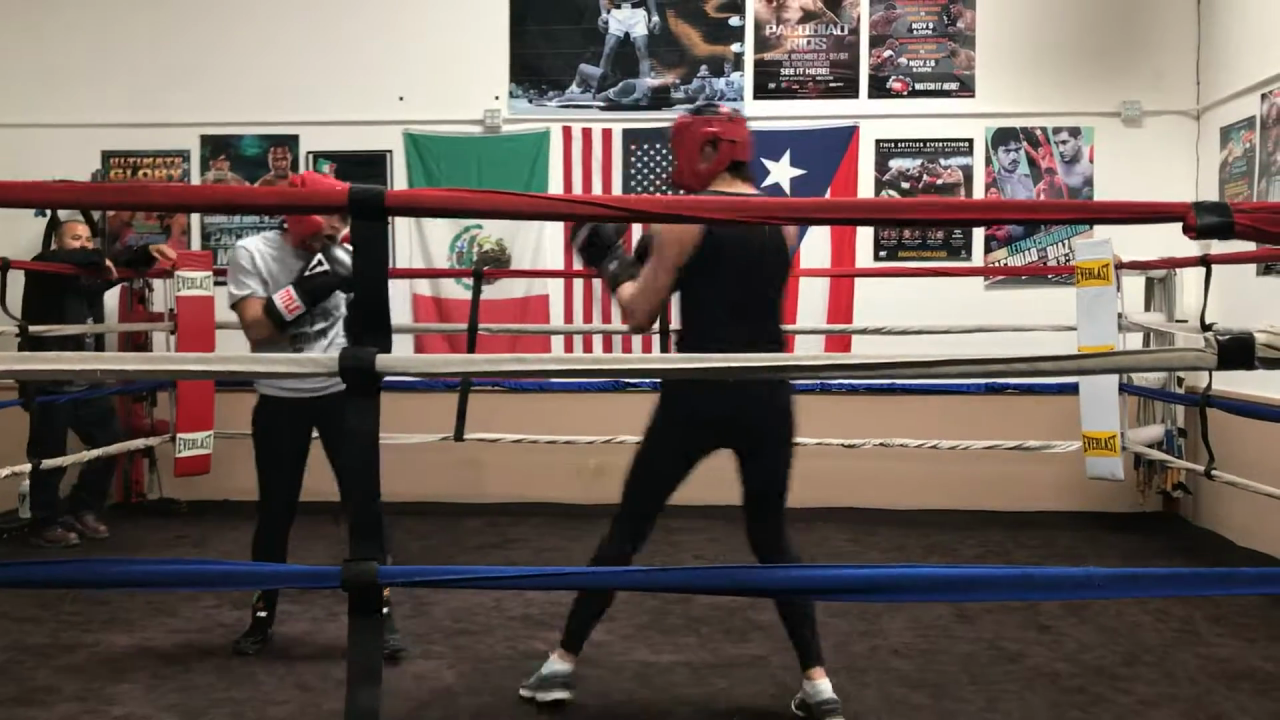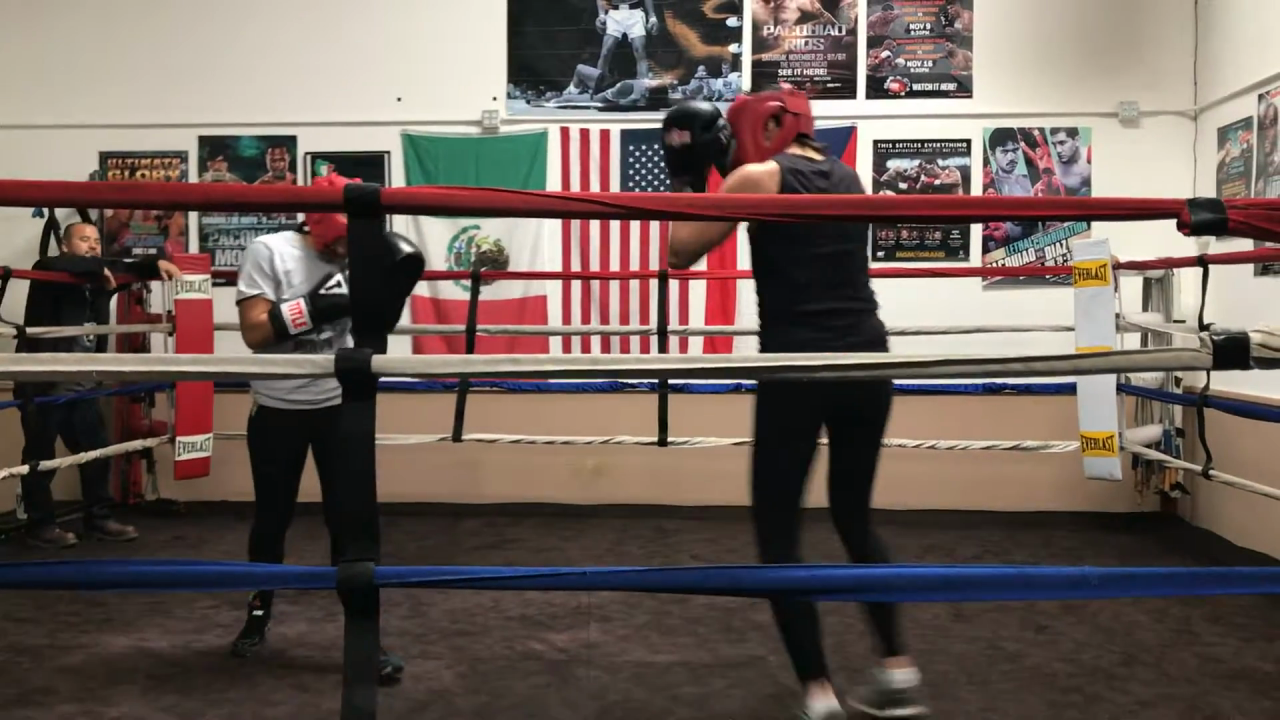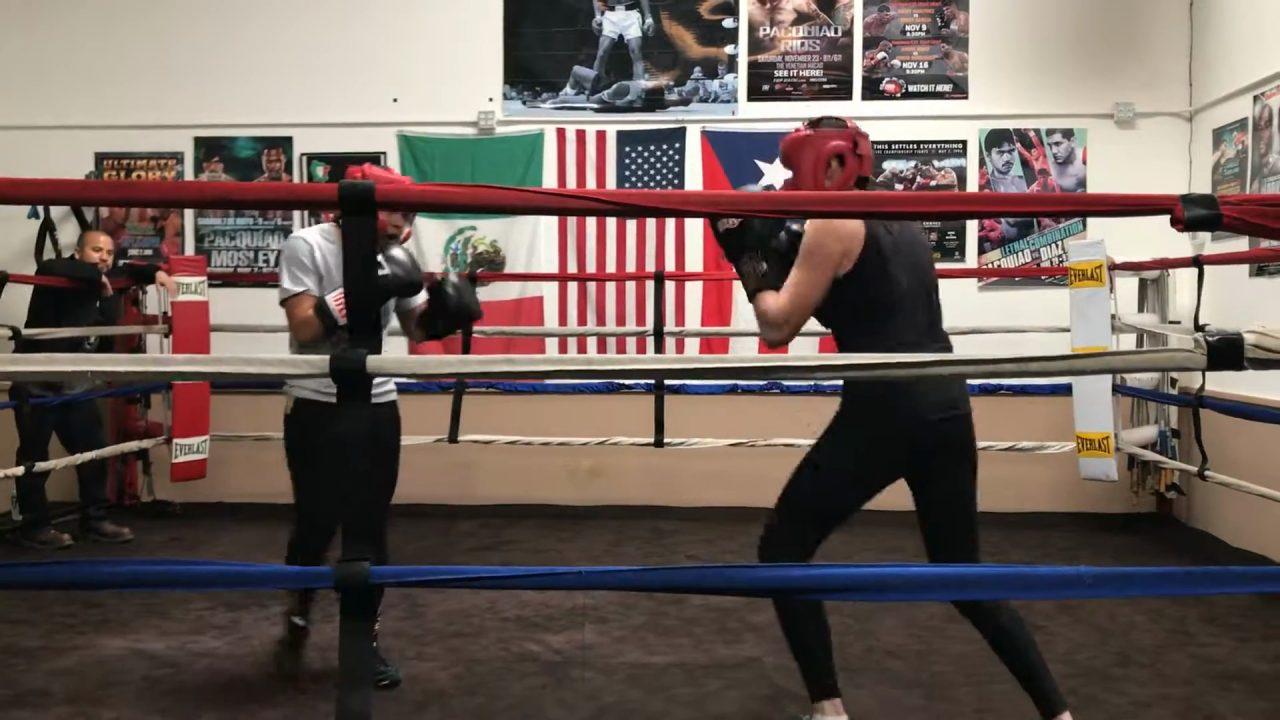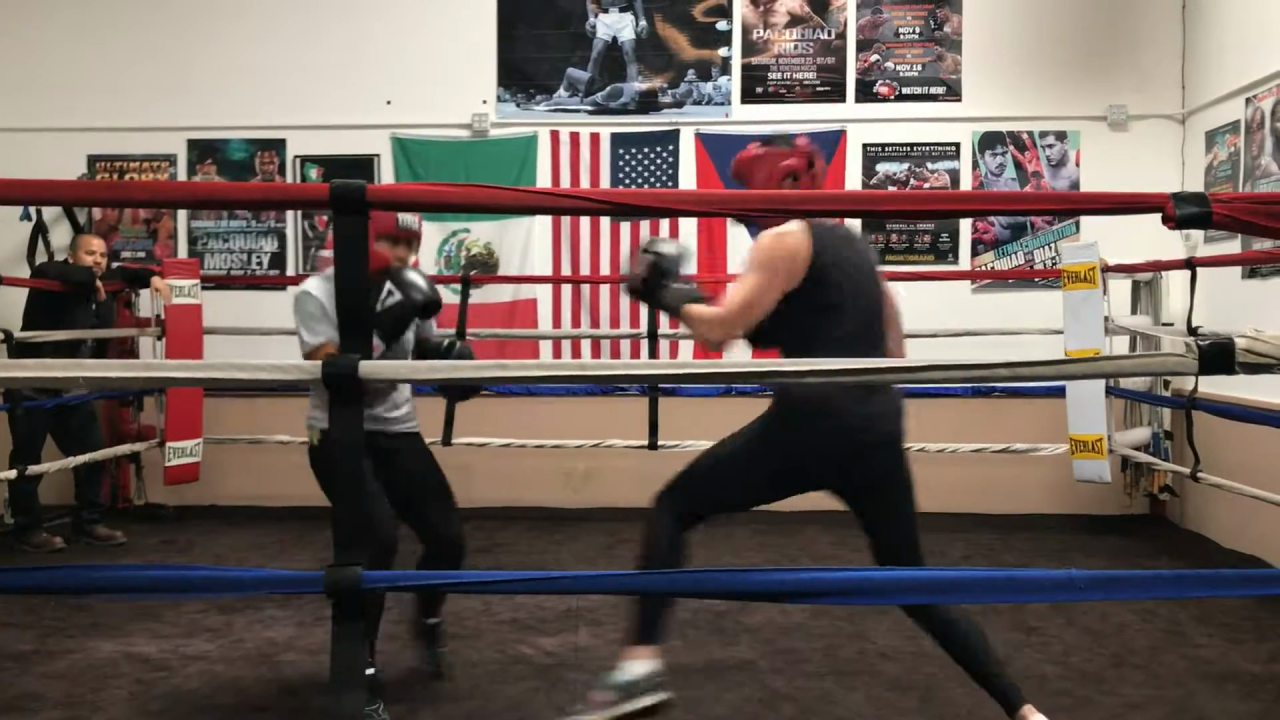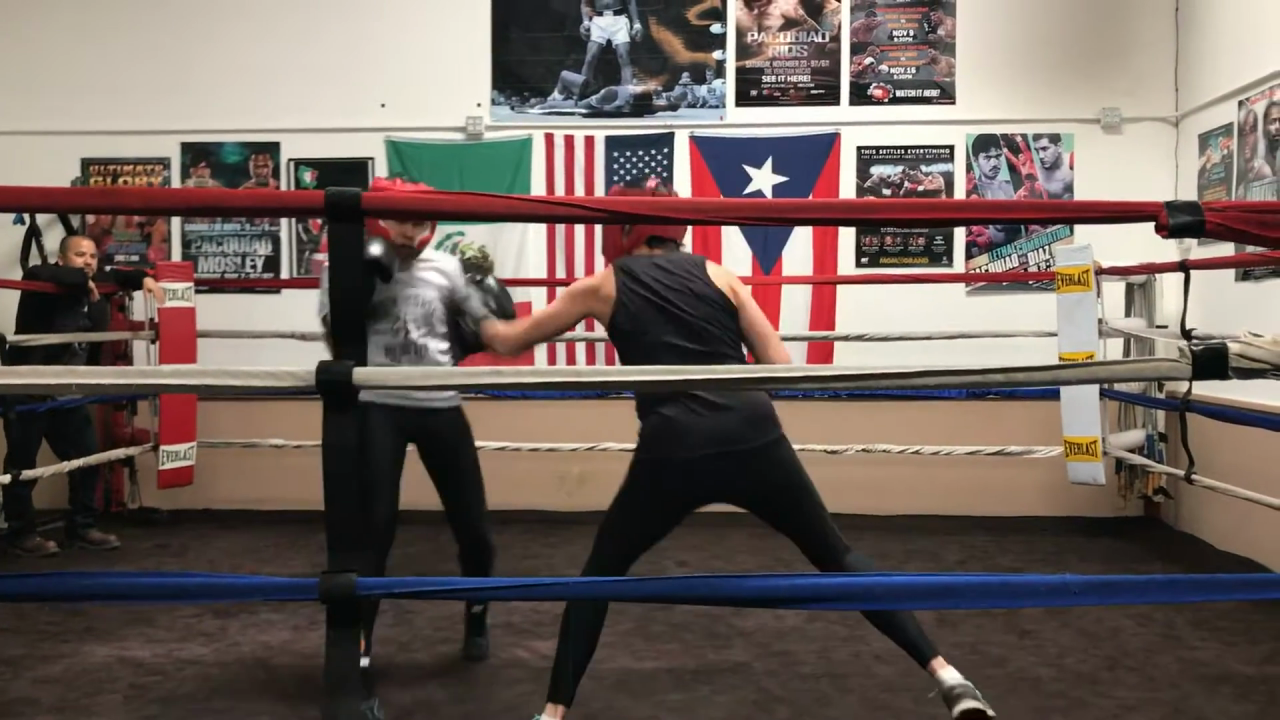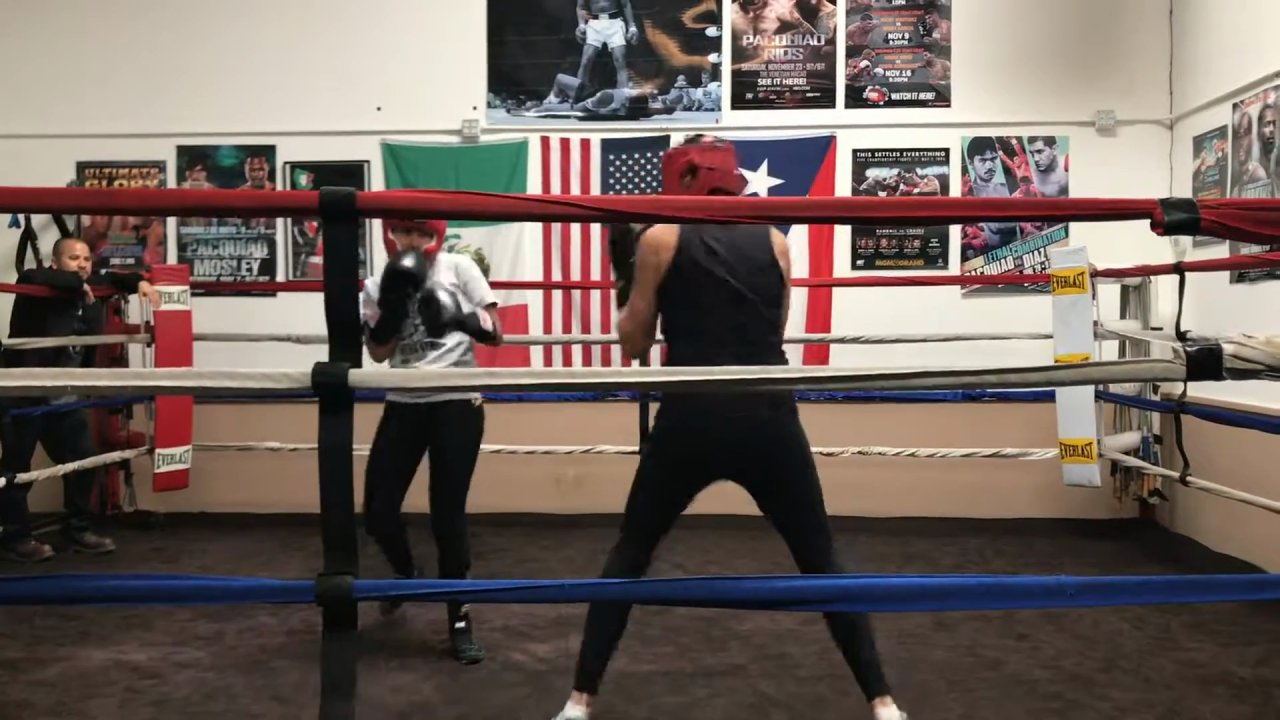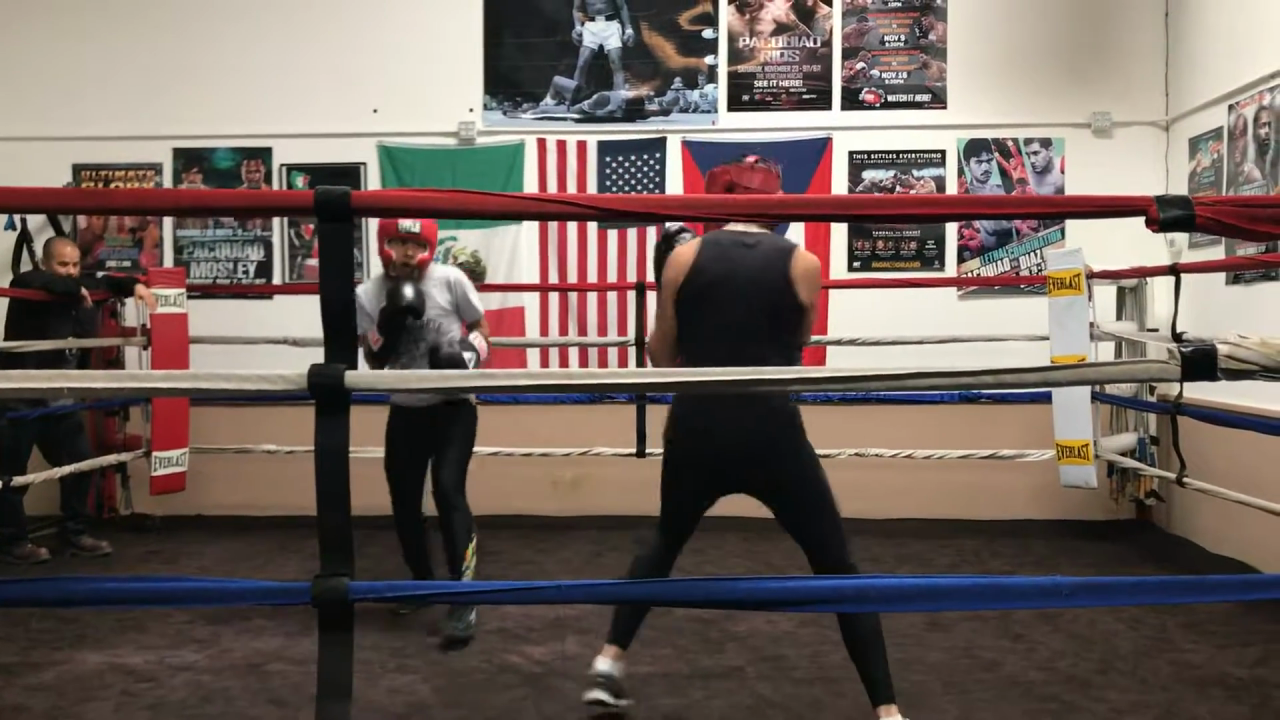
dt=0.3s
person 1, frame 1
left shoulder: (685, 217)
right shoulder: (784, 220)
left elbow: (638, 312)
left wrist: (610, 260)
left hip: (699, 394)
right hip: (767, 396)
left knee: (627, 529)
right knee: (772, 538)
left ankle: (563, 663)
person 1, frame 2
left shoulder: (757, 176)
right shoulder: (850, 180)
left elbow: (679, 253)
left wrist: (687, 179)
right hip: (866, 363)
left knee: (777, 533)
right knee: (855, 518)
person 1, frame 3
left shoulder: (833, 225)
right shoulder: (906, 226)
left elbow: (778, 328)
left wrist: (751, 261)
right wrist: (788, 255)
left hip: (883, 412)
right hip: (947, 409)
left knee: (782, 550)
person 1, frame 4
left shoulder: (785, 240)
right shoulder: (857, 246)
left elbow: (717, 330)
left wrist: (667, 291)
left hip: (809, 421)
right hip: (877, 428)
left knee: (668, 513)
left ankle: (641, 668)
person 1, frame 5
left shoulder: (605, 285)
right shoulder: (718, 274)
left elbow: (516, 337)
right elbow: (775, 360)
left wrist: (473, 320)
left hip: (674, 450)
right hip: (752, 440)
left knee: (603, 570)
right knee: (837, 559)
person 1, frame 6
left shoulder: (659, 239)
right shoulder: (773, 242)
left elbow: (634, 345)
left wrist: (626, 275)
left hip: (690, 419)
right hip: (768, 419)
left knee: (631, 553)
right knee: (821, 566)
person 1, frame 7
left shoulder: (684, 255)
right shoulder: (803, 264)
left elbow: (662, 357)
left hip: (691, 430)
right hip: (766, 437)
left knee: (666, 541)
right knee: (837, 570)
left ankle: (608, 666)
person 2, frame 1
left shoulder: (340, 256)
right shoulder: (252, 253)
right elbow: (257, 331)
right wrist: (307, 288)
left hip: (341, 394)
right hip: (280, 400)
left knee: (364, 499)
right knee: (276, 509)
left ankle: (379, 609)
right ankle: (264, 613)
person 2, frame 2
right shoulder: (270, 251)
right elbow: (255, 333)
right wrist: (317, 307)
left hip: (339, 406)
right hip: (277, 408)
left knee: (350, 519)
right knee: (272, 518)
right ankle: (259, 613)
person 2, frame 3
left shoulder: (393, 257)
right shoulder: (308, 245)
left elbow: (419, 323)
right elbow: (305, 329)
left wrist: (449, 309)
left hip: (378, 404)
right hip: (315, 404)
left knee: (368, 526)
right knee: (316, 522)
right ankle: (299, 619)
person 2, frame 4
left shoulder: (406, 291)
right shoulder: (318, 294)
left elbow: (423, 348)
left wrist: (449, 354)
right wrist: (386, 324)
left hip: (398, 433)
right hip: (340, 437)
left knee: (448, 540)
right knee: (379, 541)
left ankle: (428, 622)
right ankle: (360, 669)
person 2, frame 5
left shoulder: (446, 268)
left elbow: (463, 344)
left hip: (441, 407)
right hip: (377, 407)
left knee: (471, 523)
right knee: (376, 526)
left ankle: (475, 614)
right ankle: (358, 656)
person 2, frame 6
left shoulder: (459, 268)
right shoulder: (377, 287)
left elbow: (494, 334)
right elbow: (378, 353)
left wrist: (464, 317)
right wrist: (392, 301)
left hip: (456, 404)
right hip: (403, 406)
left knee: (447, 515)
right knee: (378, 509)
left ankle: (459, 620)
right ankle: (406, 576)
person 2, frame 7
left shoulder: (450, 280)
right shoulder: (368, 294)
left elbow: (480, 330)
right elbow: (374, 360)
left wrist: (467, 356)
right wrist: (388, 326)
left hip: (453, 403)
right hip: (405, 408)
left knee: (448, 489)
right knee: (404, 503)
left ankle: (461, 598)
right ankle: (421, 580)
person 3, frame 1
left shoulder: (92, 274)
right shoulder: (43, 271)
left elbow: (123, 262)
right elbow: (55, 259)
left wrist: (149, 251)
right wrist: (97, 259)
left hip: (87, 380)
right hip: (48, 381)
left knee: (111, 440)
right knee: (49, 454)
left ankle: (81, 508)
right ankle: (44, 524)
person 3, frame 2
left shoulder: (99, 277)
right shoulder: (48, 274)
left elbow: (128, 270)
right elbow: (53, 265)
left wrist: (157, 263)
right wrist: (96, 267)
left hip: (82, 385)
right hip: (43, 384)
left knee: (97, 451)
right knee: (41, 456)
left ankle: (99, 518)
right ankle: (40, 525)
person 3, frame 3
left shoulder: (108, 282)
right shoulder: (57, 277)
left elbow: (131, 272)
right elbow: (50, 269)
left wrist: (156, 273)
right wrist: (95, 275)
left hip: (79, 388)
right hip: (36, 385)
left knee: (95, 452)
right knee: (34, 458)
left ankle: (95, 519)
right ankle: (35, 527)
person 3, frame 4
left shoulder: (104, 285)
right shoulder: (51, 280)
left elbow: (125, 274)
right elbow: (45, 271)
left wrist: (151, 277)
right wrist: (89, 278)
left hip: (75, 392)
right hip: (32, 390)
left knee: (93, 455)
right knee: (27, 462)
left ankle: (88, 522)
right ankle: (27, 530)
person 3, frame 5
left shoulder: (96, 285)
right shoulder: (42, 282)
left elbow: (117, 277)
right elbow: (36, 274)
left wrist: (143, 278)
right wrist: (81, 280)
right hip: (27, 392)
left knee: (87, 459)
left ankle: (82, 527)
person 3, frame 6
left shoulder: (91, 287)
right shoulder: (37, 286)
left elbow: (112, 280)
right elbow: (31, 278)
left wrist: (139, 281)
right wrist: (76, 282)
left knee: (83, 462)
left ankle: (78, 530)
person 3, frame 7
left shoulder: (81, 288)
right shoulder: (27, 286)
left elbow: (106, 283)
right elbow: (32, 282)
left wrist: (134, 285)
right wrist: (73, 288)
left hip: (61, 400)
left knee: (79, 464)
left ankle: (74, 533)
